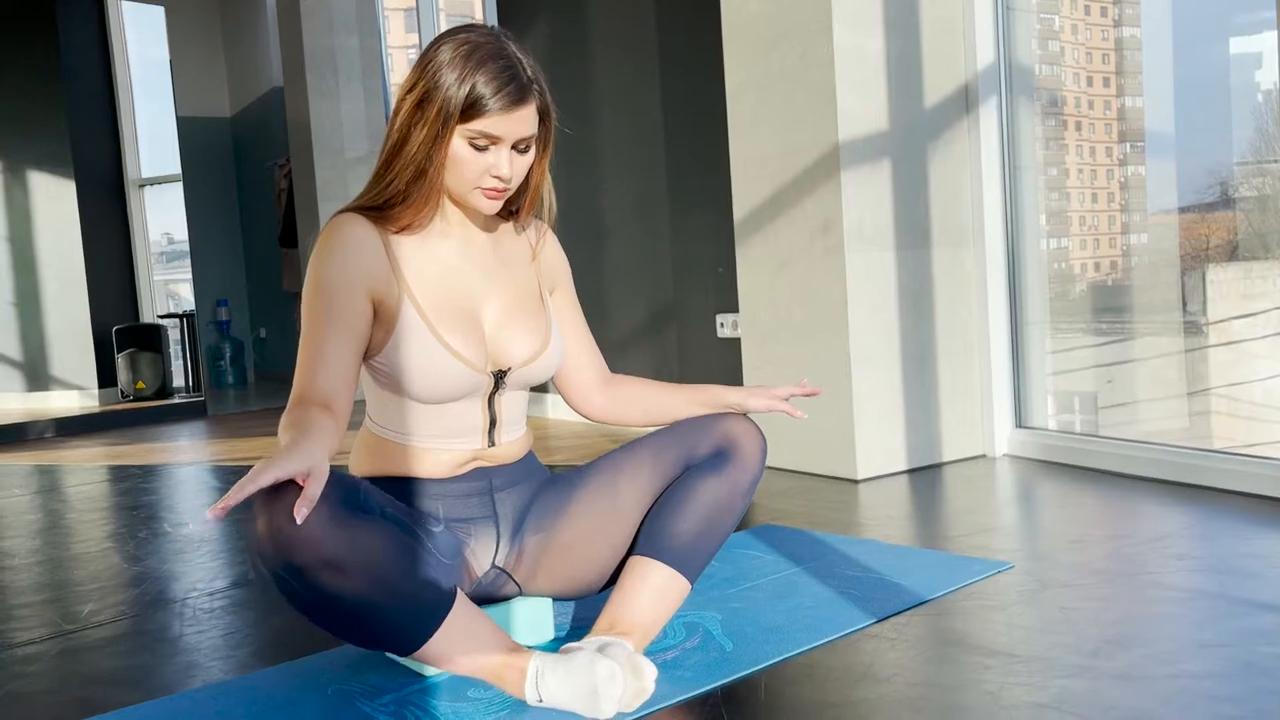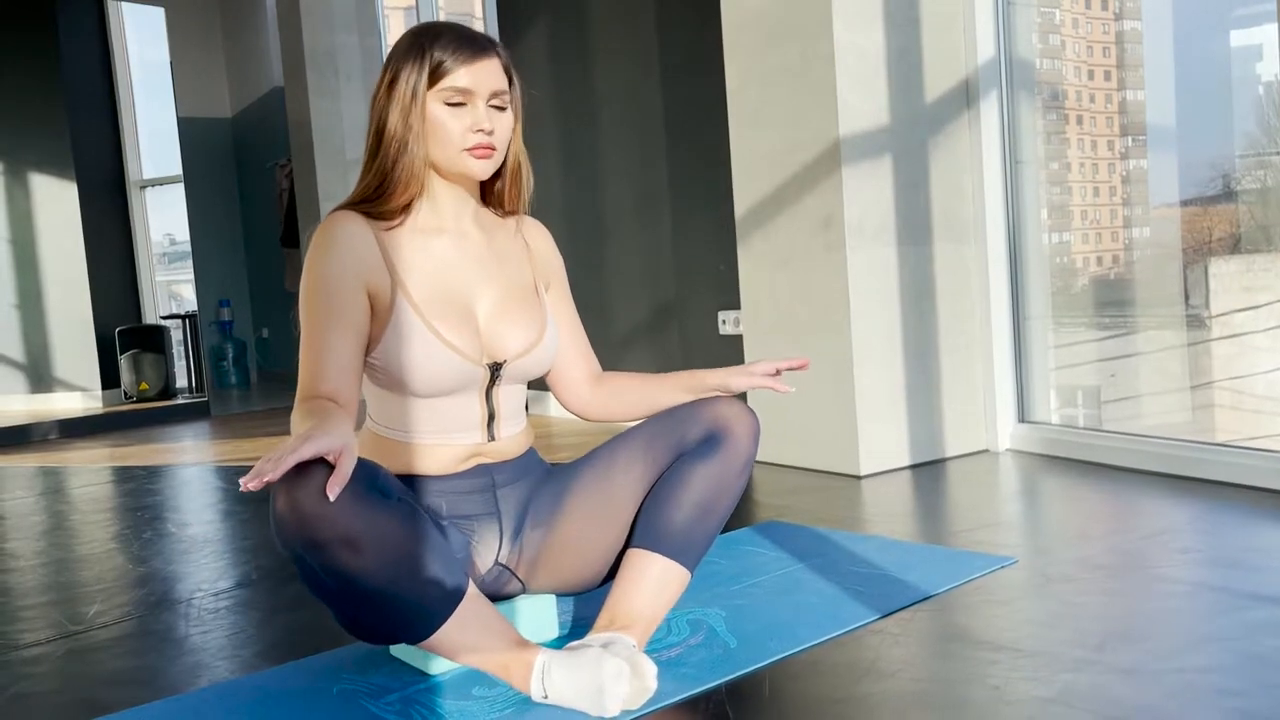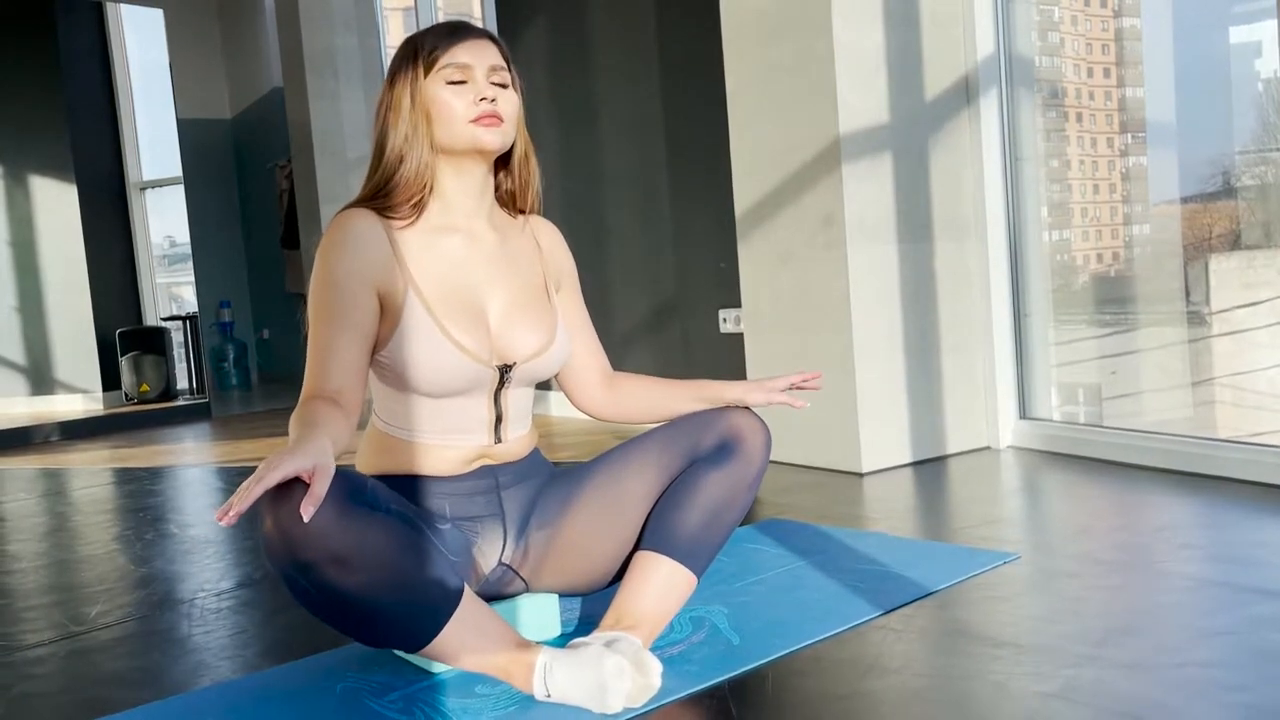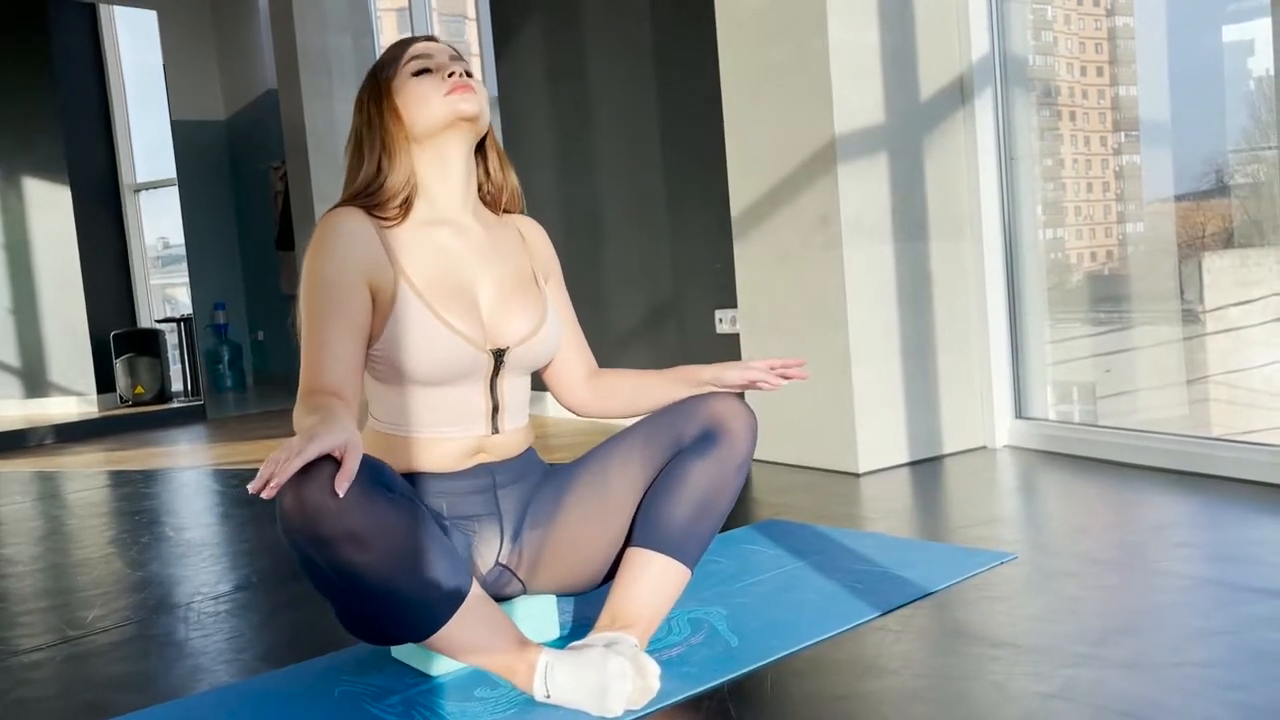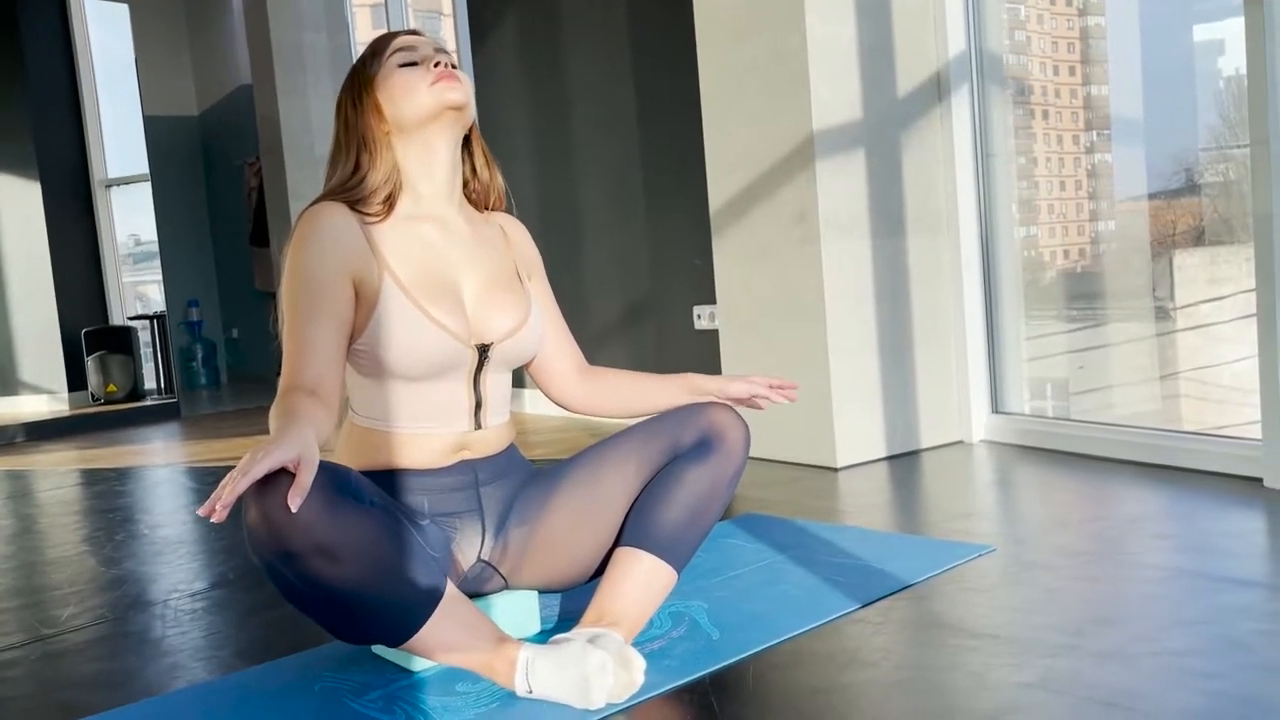
dt=0.7s
person 1, frame 1
left shoulder: (535, 244)
right shoulder: (359, 244)
left elbow: (596, 390)
right elbow: (318, 401)
left wrist: (728, 394)
right wrist: (306, 447)
left hip: (525, 514)
right hip: (410, 531)
left knee: (730, 440)
right knee: (292, 517)
left ankle: (612, 651)
person 1, frame 2
left shoulder: (529, 240)
right shoulder: (354, 240)
left elbow: (587, 388)
right elbow: (323, 398)
left wrist: (716, 377)
right wrist: (327, 429)
left hip: (528, 508)
right hip: (413, 530)
left knee: (725, 424)
right knee: (313, 498)
left ankle: (615, 645)
person 1, frame 3
left shoulder: (540, 241)
right shoulder: (365, 239)
left elbow: (597, 389)
right elbow: (330, 397)
left wrist: (730, 389)
right wrist: (315, 444)
left hip: (530, 509)
right hip: (414, 526)
left knee: (735, 433)
right knee: (302, 515)
left ankle: (618, 646)
person 1, frame 4
left shoulder: (525, 238)
right shoulder: (354, 235)
left elbow: (582, 387)
right elbow: (325, 393)
left wrist: (710, 374)
right wrist: (331, 423)
left hip: (530, 508)
right hip: (415, 529)
left knee: (722, 420)
right knee: (320, 494)
left ankle: (616, 645)
person 1, frame 5
left shoulder: (507, 236)
right shoulder: (337, 230)
left elbow: (573, 380)
right elbow: (309, 389)
left wrist: (703, 383)
right wrist: (296, 431)
left hip: (508, 506)
right hip: (395, 525)
left knee: (715, 428)
right knee: (284, 505)
left ankle: (599, 640)
right ankle: (514, 662)
